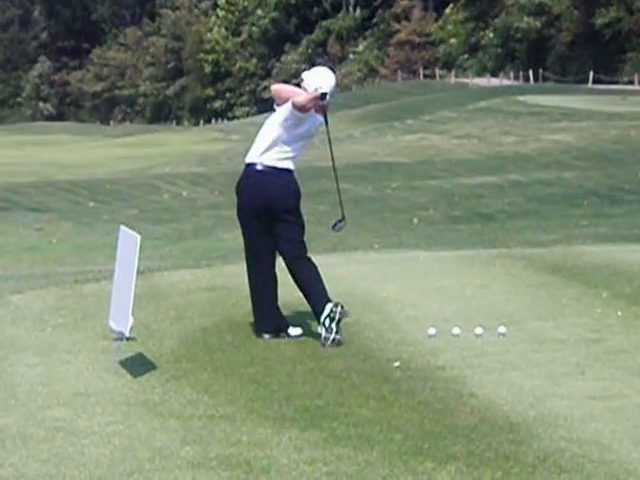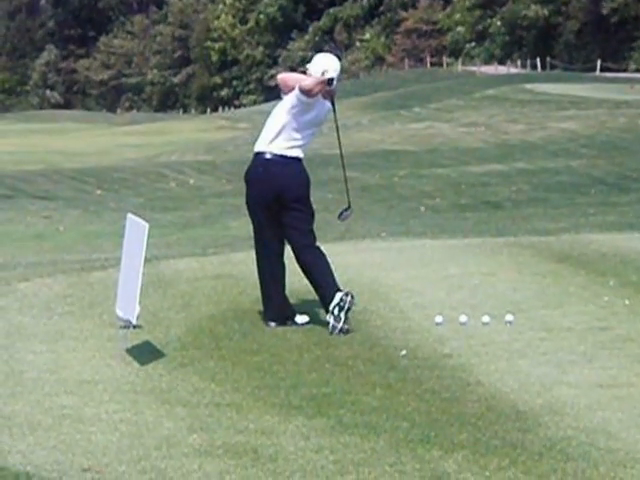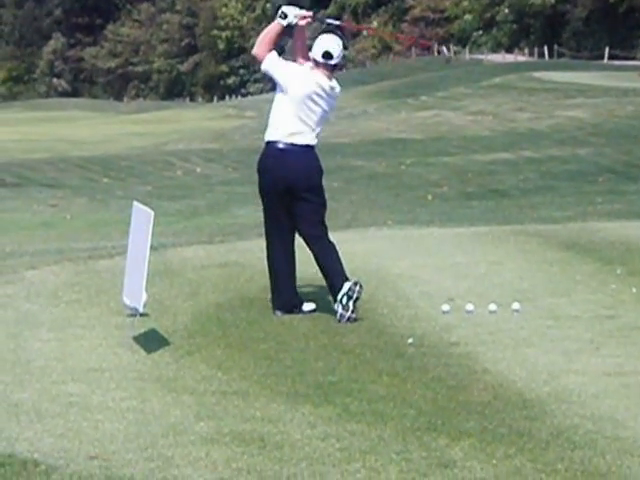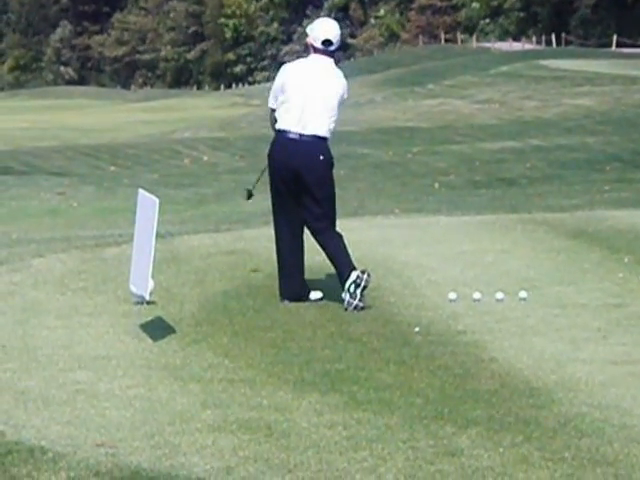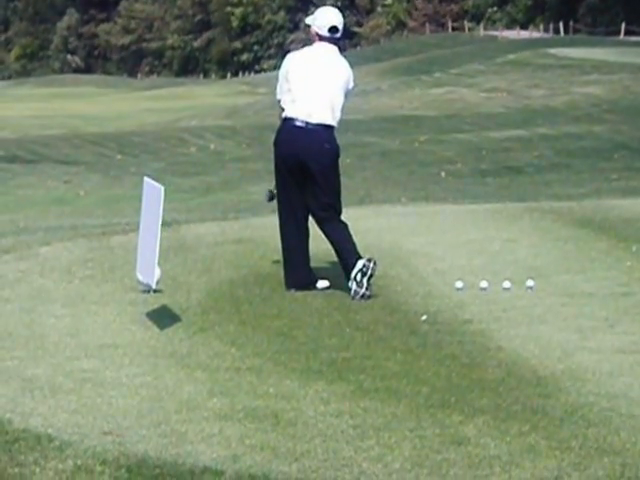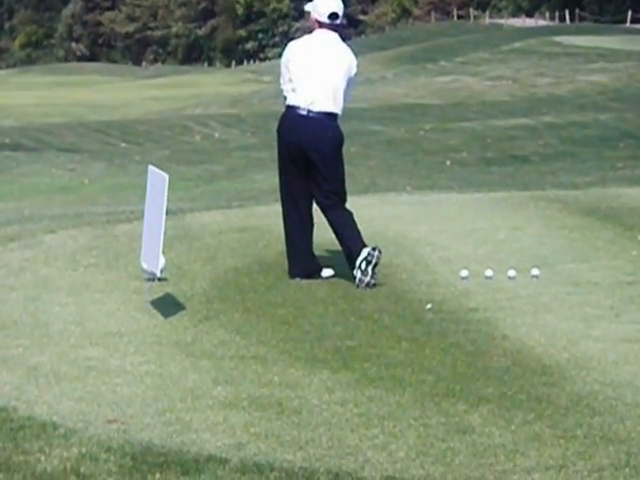
dt=0.7s
person 1, frame 1
left shoulder: (299, 111)
right shoulder: (316, 120)
left elbow: (300, 101)
right elbow: (277, 89)
left wrist: (313, 96)
right wrist: (317, 99)
left hip: (253, 182)
right hip: (283, 184)
left knee: (259, 258)
right knee: (296, 254)
left ankle: (269, 323)
right ankle: (324, 307)
person 1, frame 2
left shoulder: (307, 97)
right shoulder: (324, 107)
left elbow: (305, 85)
right elbow: (283, 79)
left wrist: (319, 81)
right wrist: (326, 86)
left hip: (263, 171)
right hip: (292, 173)
left knee: (268, 246)
right knee: (305, 243)
left ankle: (277, 311)
right ankle: (334, 296)
person 1, frame 3
left shoulder: (295, 76)
right shoulder: (333, 91)
left elbow: (259, 51)
right elbow: (302, 59)
left wrist: (283, 19)
right wrist: (299, 27)
left hip: (274, 158)
right hip: (305, 161)
left knee: (278, 234)
right knee: (315, 232)
left ankle: (285, 300)
right ankle: (342, 285)
person 1, frame 4
left shoulder: (290, 70)
right shoulder: (339, 80)
left elbow: (273, 113)
left hip: (283, 148)
right hip: (316, 151)
left knee: (287, 221)
right knee: (322, 222)
left ankle: (292, 288)
right ankle: (349, 275)
person 1, frame 5
left shoulder: (293, 58)
right shoulder: (344, 69)
left elbow: (282, 101)
right elbow: (338, 107)
left hip: (289, 135)
right hip: (321, 139)
left knee: (292, 209)
right knee: (326, 210)
left ankle: (299, 276)
right ankle: (355, 264)
person 1, frame 6
left shoulder: (295, 47)
right shoulder: (346, 56)
left elbow: (286, 88)
right elbow: (343, 98)
left hip: (292, 123)
right hip: (324, 128)
left knee: (295, 197)
right knee: (331, 198)
left ankle: (302, 265)
right ankle: (359, 253)
